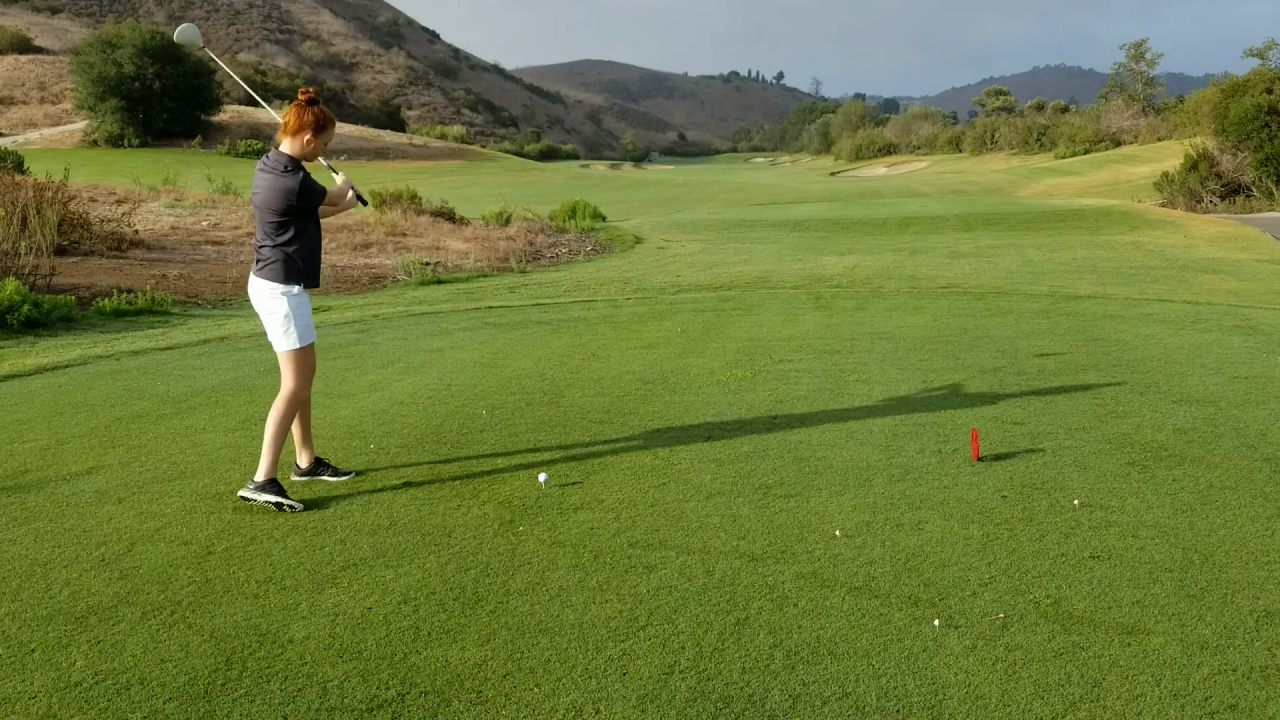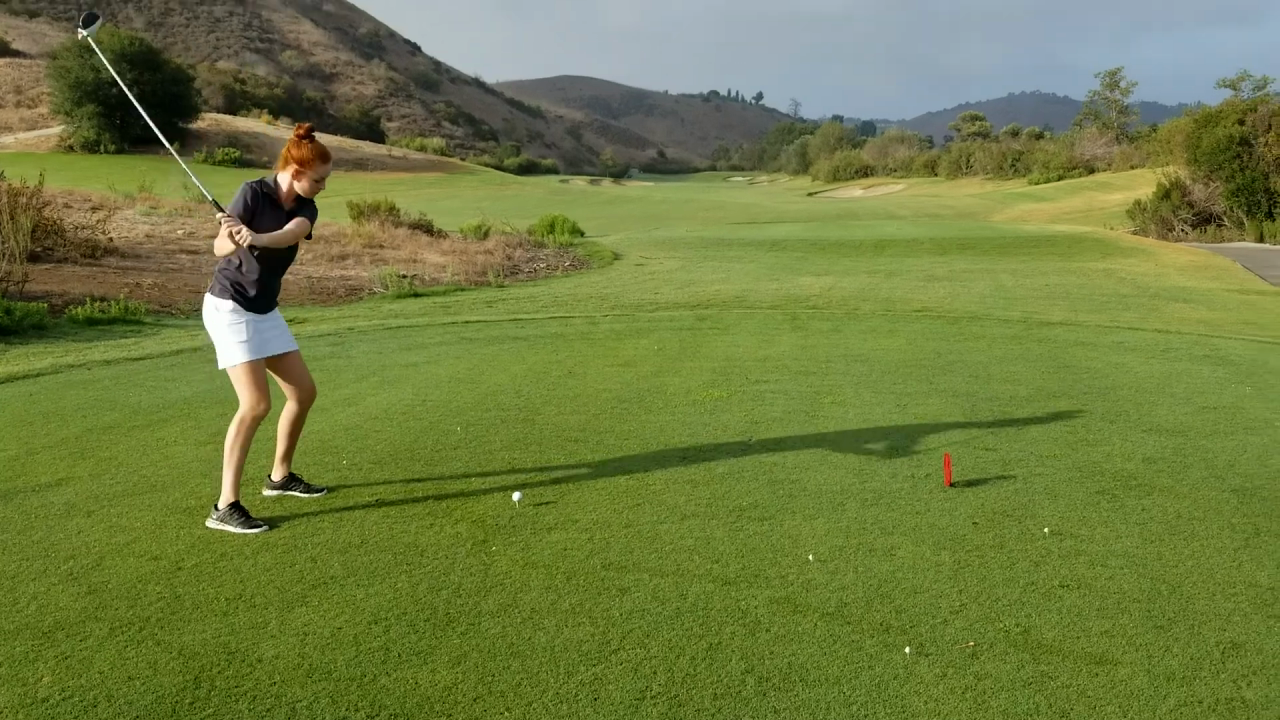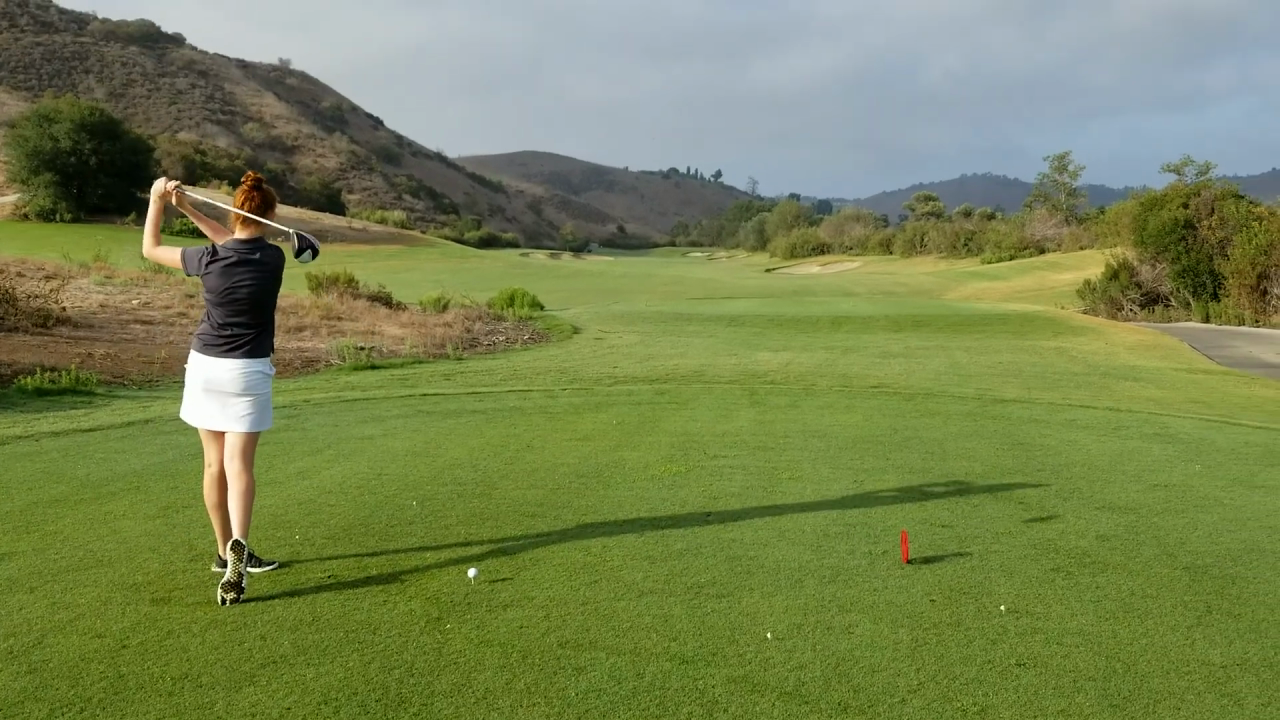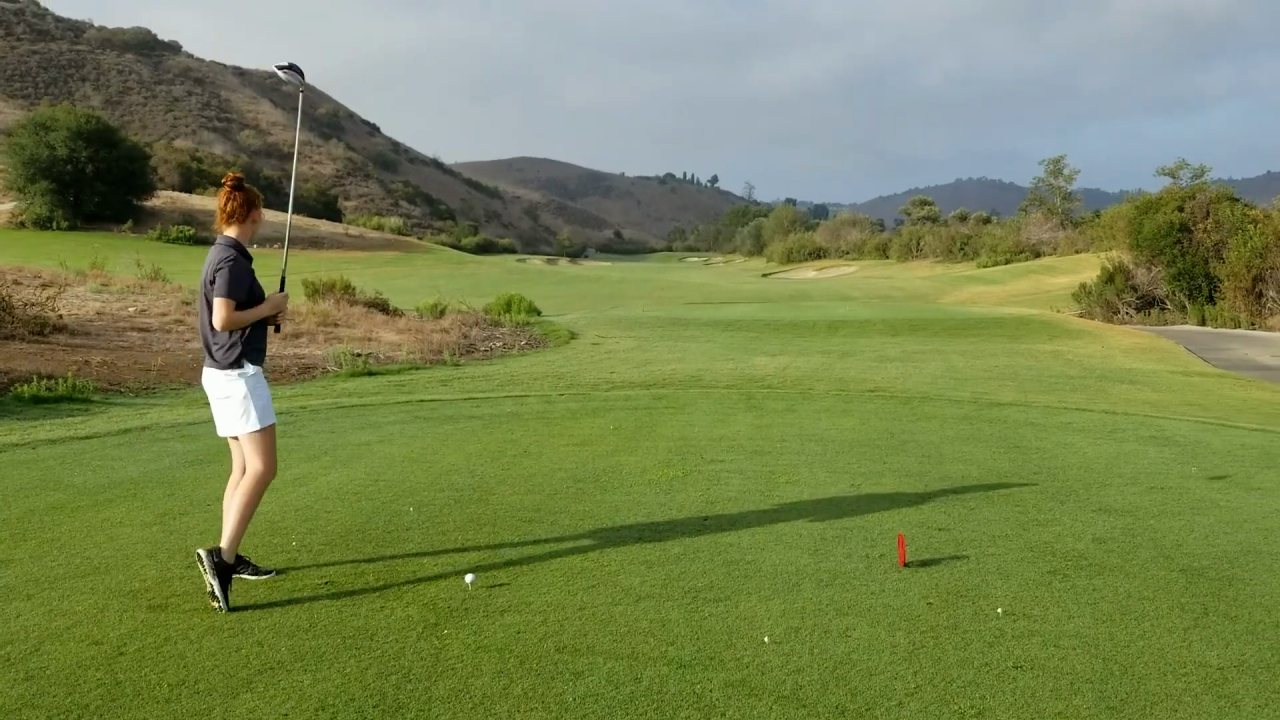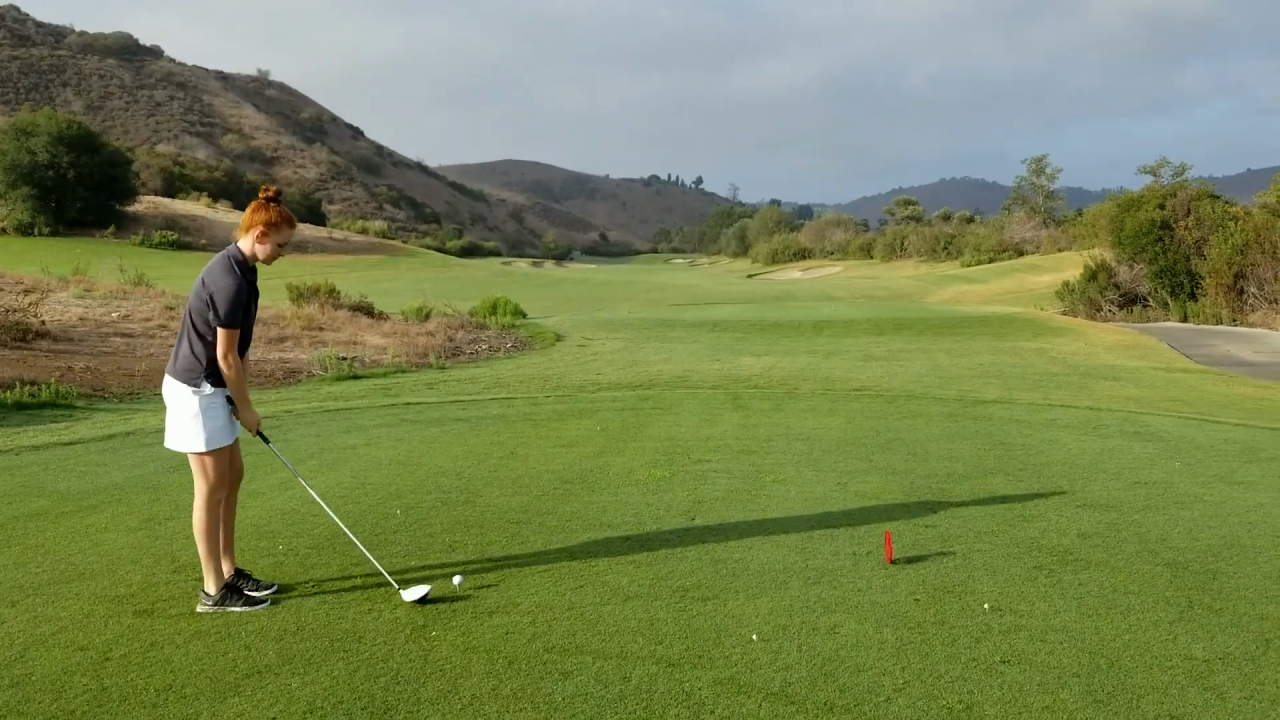
dt=1s
person 1, frame 1
left shoulder: (269, 167)
right shoulder: (297, 182)
right elbow: (335, 201)
left wrist: (340, 197)
right wrist: (345, 187)
left hip: (279, 285)
right hip: (284, 290)
left knee: (303, 373)
right knee: (294, 385)
left ankle: (306, 460)
right ankle: (262, 480)
person 1, frame 2
left shoulder: (309, 209)
right shoulder: (252, 195)
left elbow: (287, 238)
right elbow: (221, 249)
left wrist: (253, 237)
right wrist: (232, 240)
left hip: (261, 312)
right hip: (230, 311)
left knee: (305, 392)
right knee: (254, 406)
left ankle: (280, 475)
right ankle: (226, 505)
person 1, frame 3
left shoulder: (209, 260)
right shoulder: (273, 259)
left elbow: (151, 249)
left wrist: (158, 199)
right wrist: (188, 208)
left hip: (205, 366)
right hip: (249, 372)
left knee: (214, 464)
right knee: (238, 465)
left ankle: (225, 550)
right ankle: (236, 546)
person 1, frame 4
left shoulder: (224, 254)
right shoulder: (231, 259)
right elbow: (223, 320)
left wrist: (268, 310)
right wrist: (267, 307)
left hip: (231, 372)
right hip: (237, 374)
left knee: (244, 469)
right knee: (262, 469)
left ankle: (229, 556)
right ankle: (219, 553)
person 1, frame 5
left shoulder: (241, 268)
right shoulder: (230, 280)
right elbow: (225, 355)
left wrist: (242, 399)
right wrist: (246, 408)
left hip: (211, 388)
right hip: (196, 389)
left knee: (231, 482)
right knee: (212, 489)
left ankle: (229, 572)
right ankle: (214, 591)
